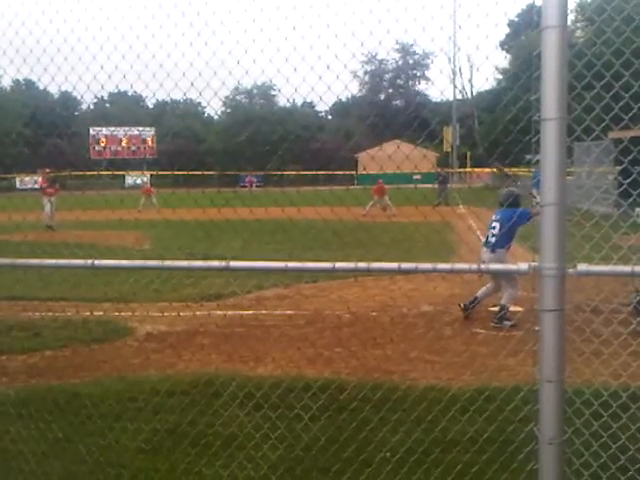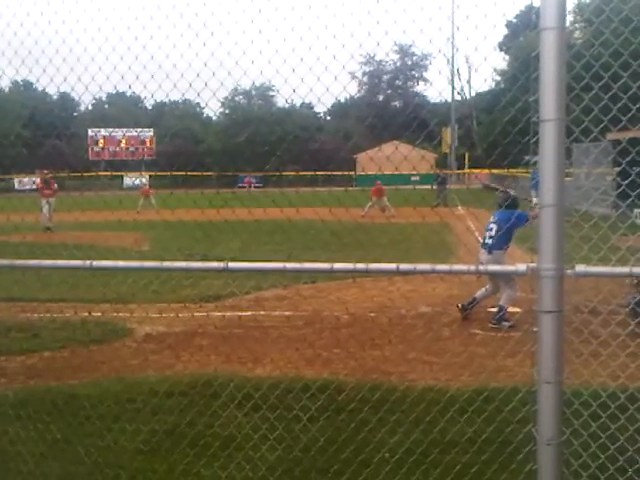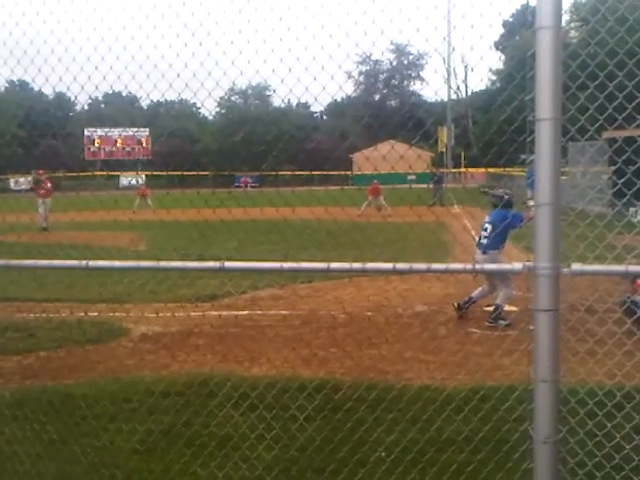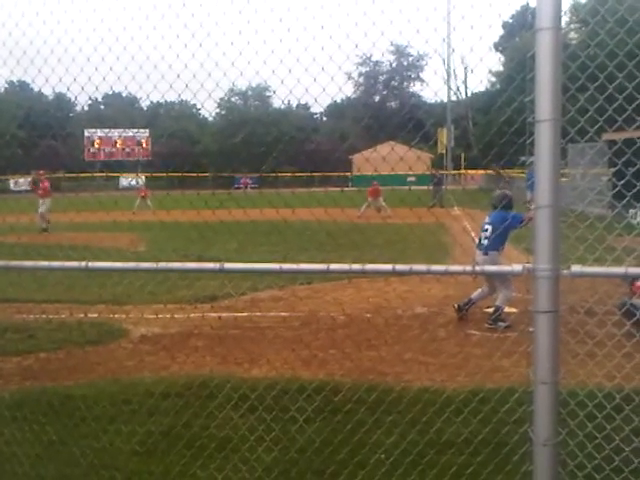
dt=0.2s
person 1, frame 1
left shoulder: (499, 213)
right shoulder: (514, 213)
right elbow: (535, 212)
left hip: (486, 253)
right hip: (497, 255)
left knee: (496, 283)
right knee: (512, 285)
left ankle: (468, 305)
right ankle: (499, 318)
person 1, frame 2
left shoulder: (497, 214)
right shoulder: (512, 215)
right elbow: (533, 215)
left hip: (484, 254)
right hip: (494, 256)
left knee: (495, 285)
right knee: (510, 286)
left ankle: (466, 306)
right ankle: (498, 319)
person 1, frame 3
left shoulder: (492, 214)
right shoulder: (505, 215)
left elbow: (519, 219)
right elbow: (528, 217)
left wrist: (528, 212)
right wrist: (534, 208)
left hip: (481, 254)
right hip: (490, 256)
left knee: (491, 285)
right knee: (506, 285)
left ankle: (462, 305)
right ankle: (494, 317)
person 1, frame 4
left shoulder: (492, 215)
right shoulder: (505, 216)
left elbow: (518, 221)
right elbow: (528, 217)
left hip: (480, 255)
right hip: (490, 257)
left knee: (491, 286)
right knee: (506, 286)
left ankle: (462, 307)
right ankle: (494, 319)
